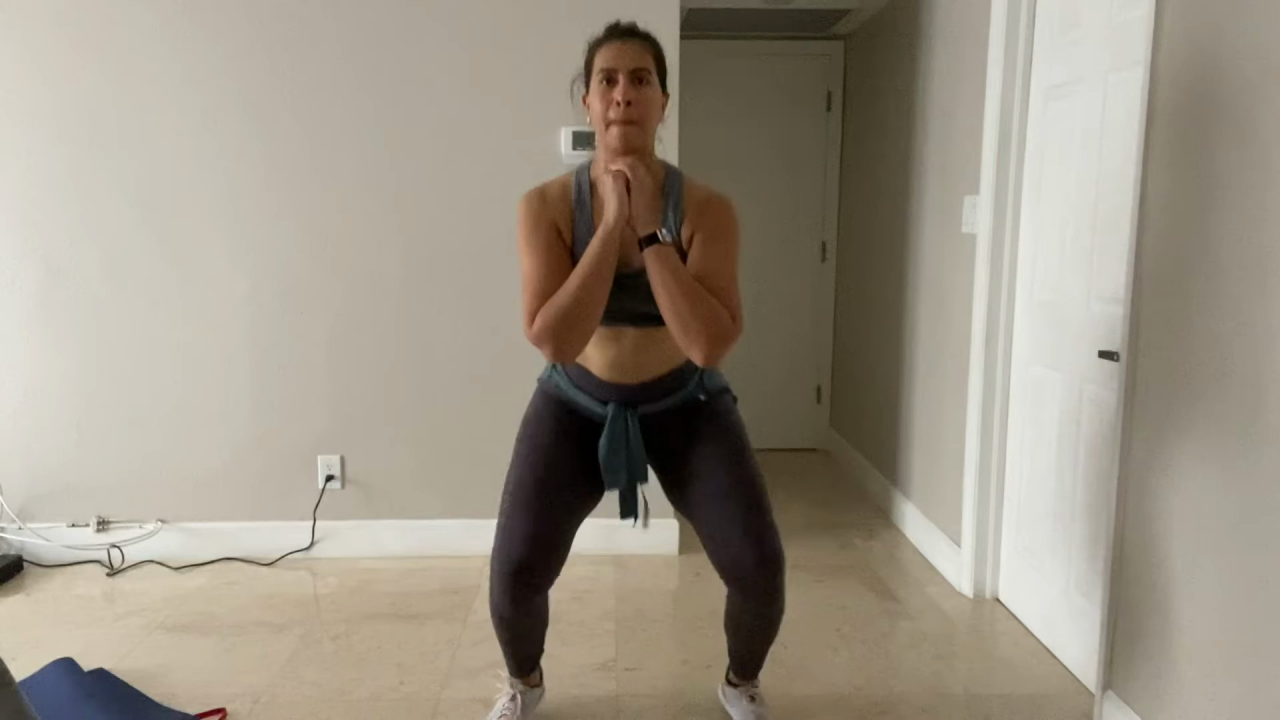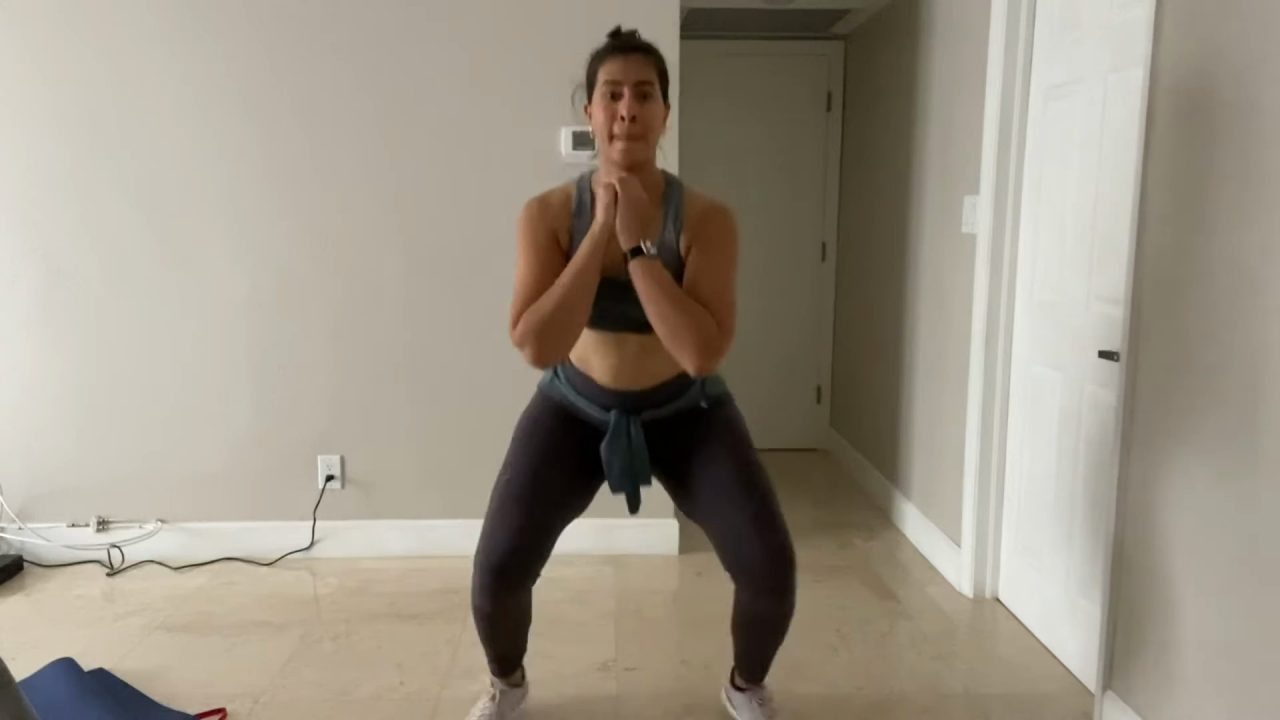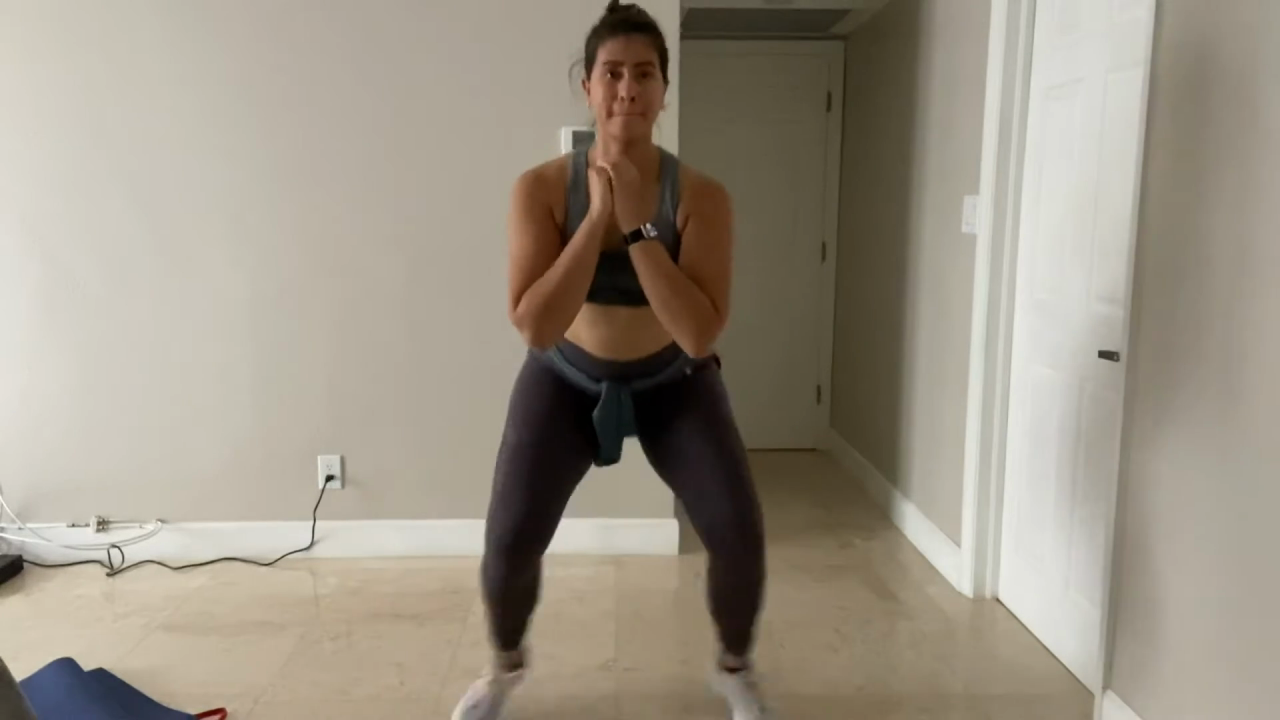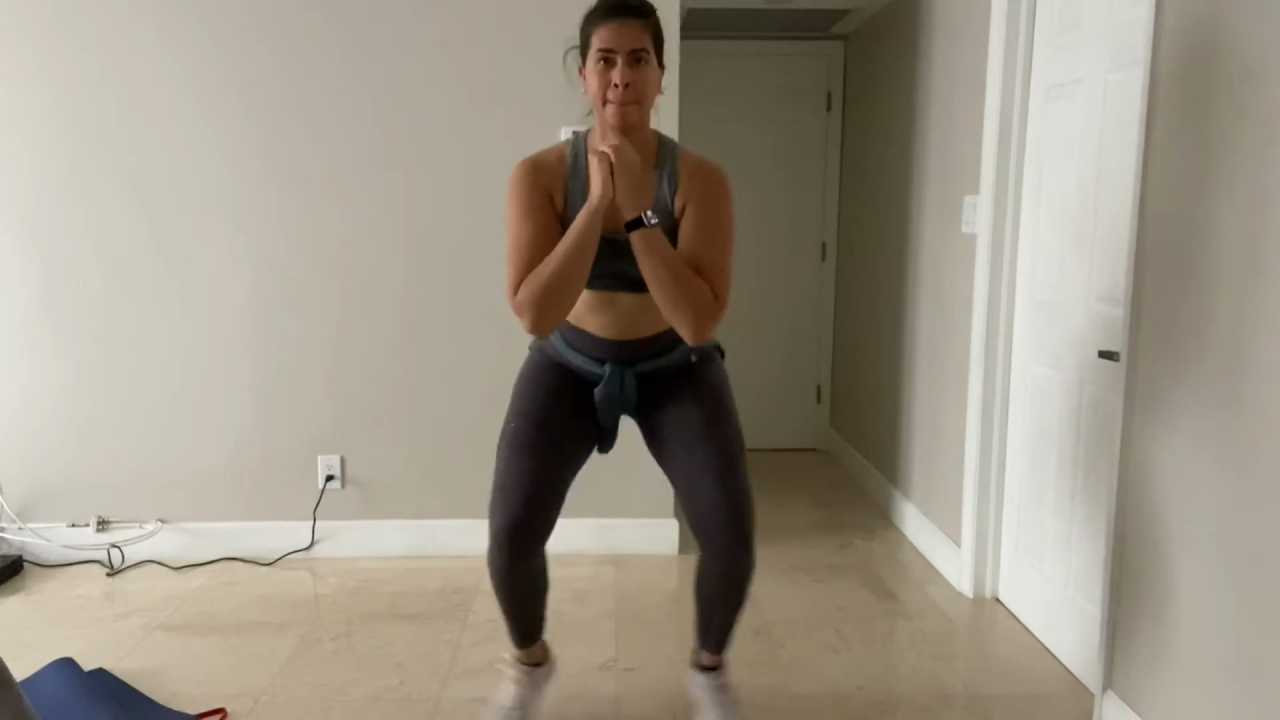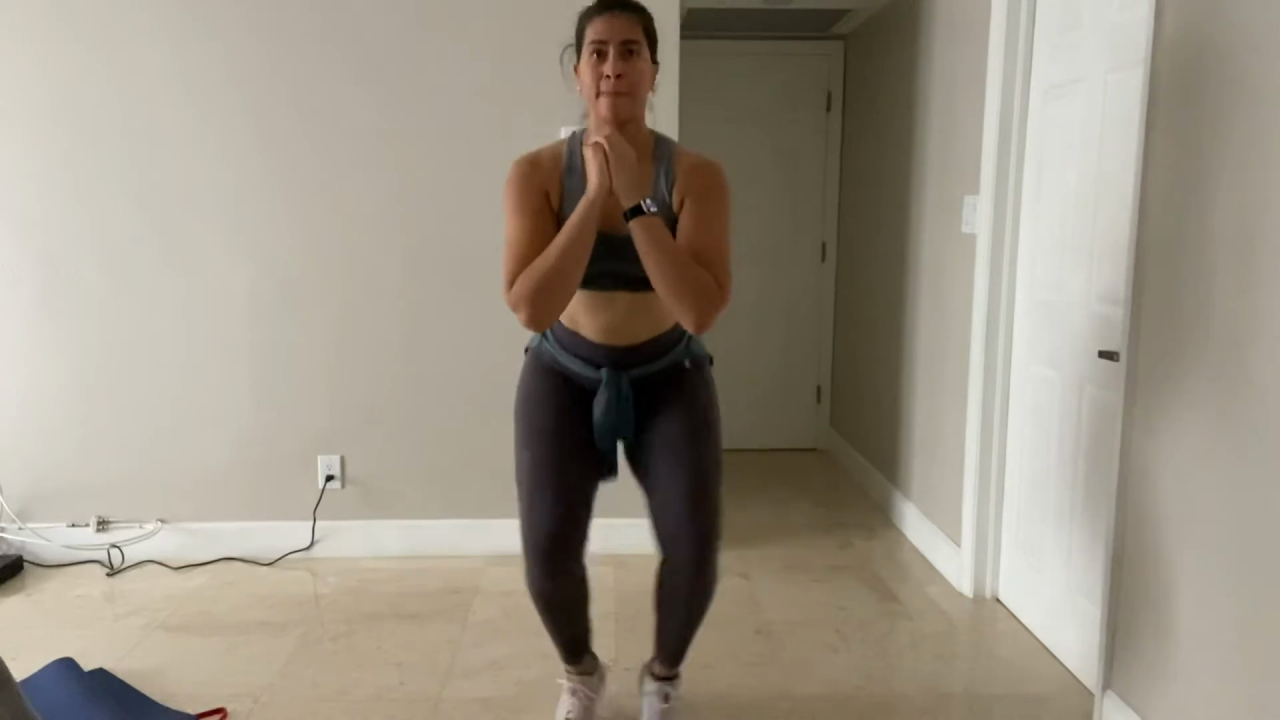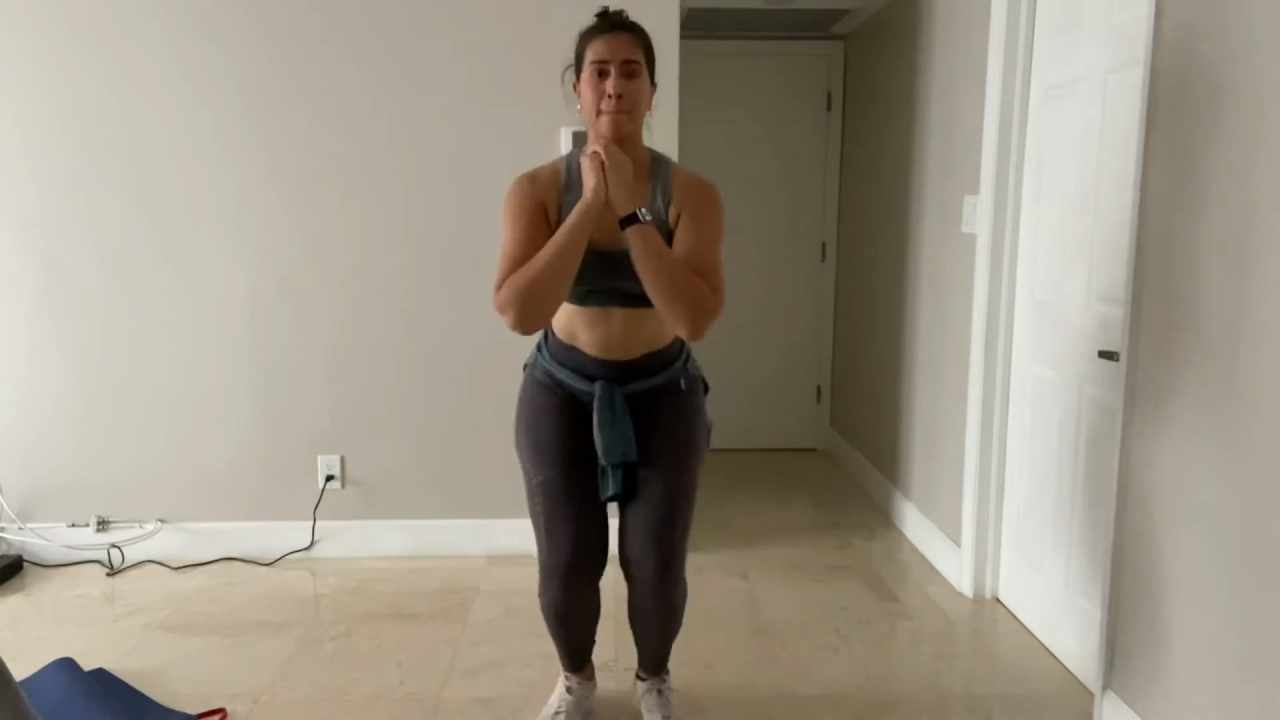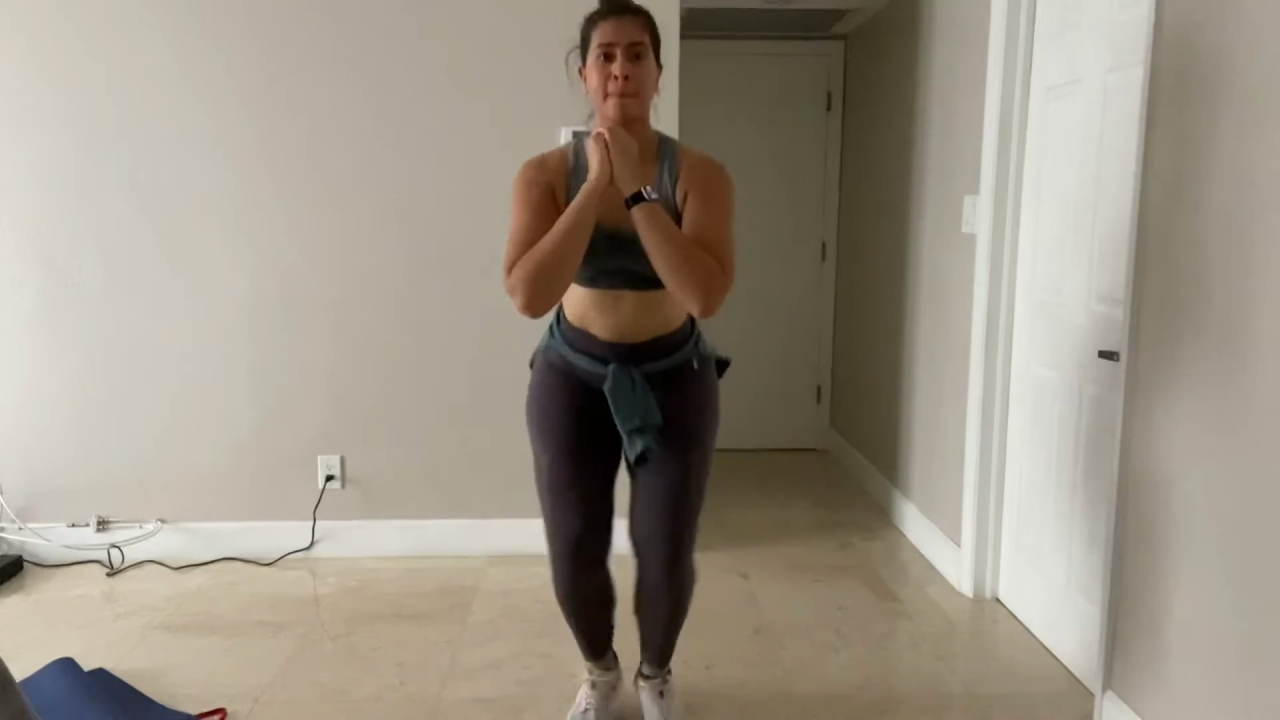
dt=0.7s
person 1, frame 1
left shoulder: (705, 207)
right shoulder: (545, 205)
left elbow: (711, 344)
right elbow: (553, 342)
left wrist: (649, 232)
right wrist: (611, 227)
left hip: (683, 407)
right hip: (575, 407)
left knee: (759, 567)
right knee: (516, 570)
person 1, frame 2
left shoulder: (706, 217)
right shoulder: (547, 213)
left elbow: (702, 353)
right elbow: (535, 346)
left wrist: (638, 244)
right wrist: (599, 235)
left hip: (684, 413)
right hip: (576, 410)
left knee: (770, 566)
right knee: (499, 566)
person 1, frame 3
left shoulder: (700, 195)
right shoulder: (541, 188)
left elbow: (700, 334)
right elbow: (534, 328)
left wrist: (638, 227)
right wrist: (598, 219)
left hip: (673, 384)
right hip: (566, 381)
left knee: (739, 533)
right knee: (512, 540)
right ankle: (506, 662)
person 1, frame 4
left shoulder: (699, 179)
right shoulder: (539, 175)
left elbow: (700, 321)
right elbow: (534, 315)
left wrist: (638, 213)
right wrist: (597, 205)
left hip: (673, 371)
right hip: (571, 368)
left knee: (729, 532)
right knee: (513, 532)
right ankle: (529, 660)
person 1, frame 5
left shoulder: (696, 175)
right shoulder: (537, 173)
left elbow: (702, 311)
right elbow: (530, 308)
left wrist: (636, 203)
right wrist: (596, 197)
left hip: (666, 376)
right hip: (565, 376)
left knee: (693, 546)
right knee: (549, 546)
person 1, frame 6
left shoulder: (690, 192)
right shoulder: (537, 187)
left elbow: (696, 320)
right elbow: (517, 313)
left wrist: (631, 213)
right wrist: (589, 207)
left hip: (660, 391)
right hip: (563, 389)
left knee: (655, 564)
right knee: (569, 561)
person 1, frame 7
left shoulder: (698, 172)
right shoulder: (546, 173)
left elbow: (707, 296)
right elbow: (527, 295)
left wrist: (636, 195)
right wrist: (594, 190)
left hip: (672, 374)
right hip: (574, 373)
left knee: (662, 547)
right knee: (578, 550)
